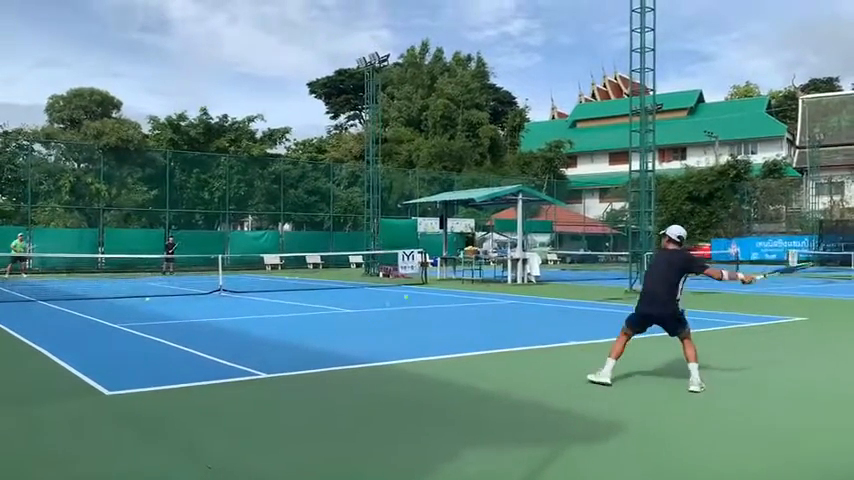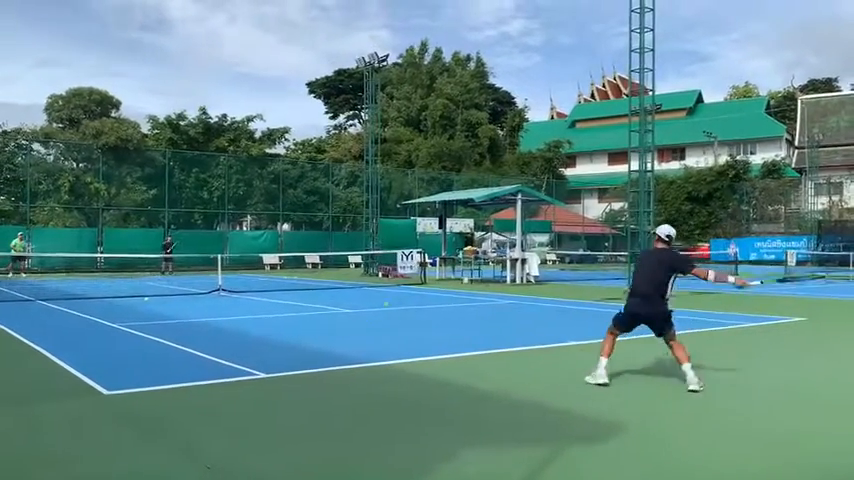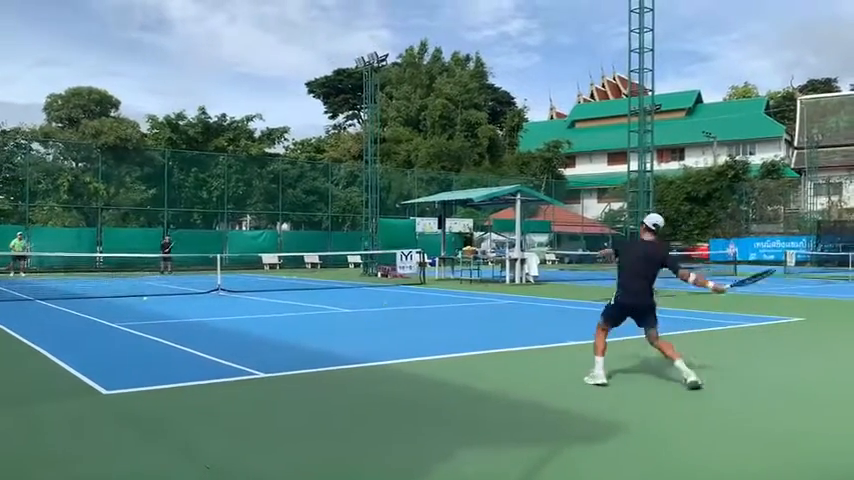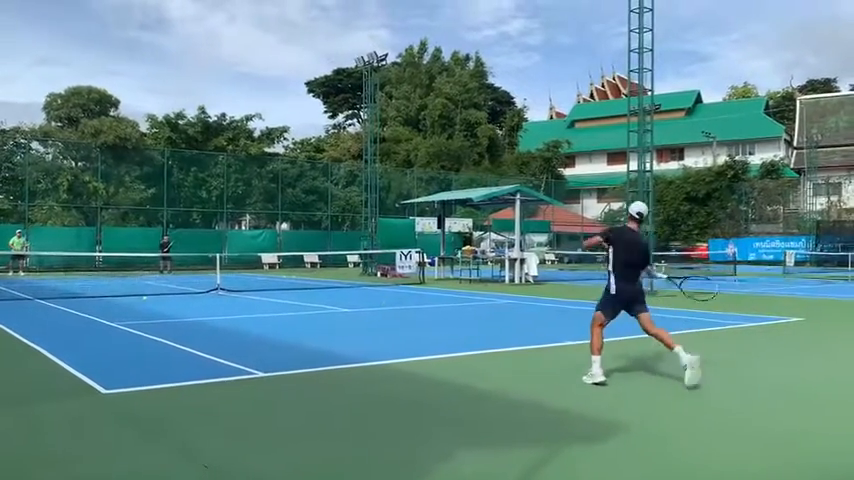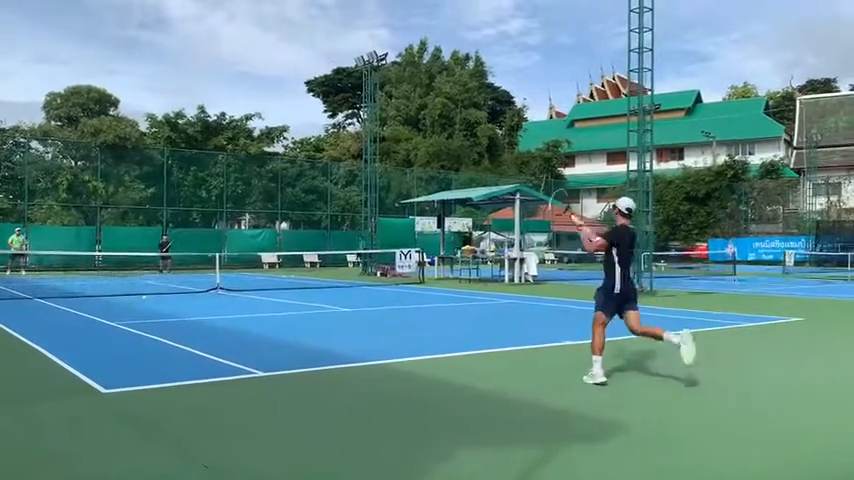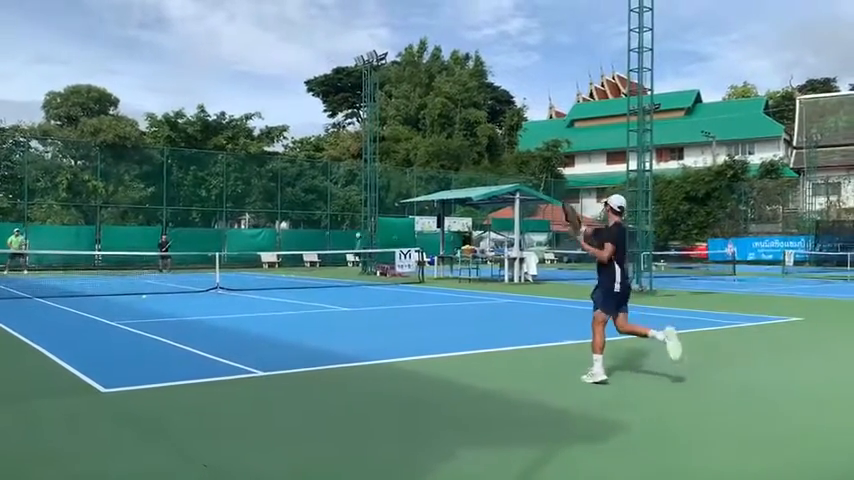
dt=0.1s
person 1, frame 1
left shoulder: (657, 256)
right shoulder: (685, 258)
right elbow: (715, 274)
right wrist: (740, 276)
left hip: (644, 307)
right hip: (668, 310)
left knee: (624, 335)
right knee: (686, 339)
left ankle: (605, 373)
right ankle: (695, 380)
person 1, frame 2
left shoulder: (644, 255)
right shoulder: (675, 258)
right elbow: (703, 274)
right wrist: (732, 279)
left hip: (633, 307)
right hip: (658, 310)
left knee: (611, 333)
right knee: (673, 342)
left ankle: (600, 374)
right ankle: (692, 379)
person 1, frame 3
left shoulder: (627, 245)
right shoulder: (661, 252)
left elbow: (607, 253)
right elbow: (685, 276)
right wrist: (711, 285)
left hip: (622, 299)
right hip: (645, 302)
left knee: (601, 330)
right knee: (656, 340)
left ankle: (598, 373)
right ankle: (687, 373)
person 1, frame 4
left shoulder: (616, 232)
right shoulder: (643, 243)
left elbow: (587, 243)
right elbow: (646, 269)
left wrist: (599, 236)
right wrist: (658, 274)
left hip: (616, 289)
right hip: (635, 291)
left knee: (597, 325)
right knee: (650, 328)
left ankle: (596, 373)
right ankle: (685, 357)
person 1, frame 5
left shoulder: (617, 232)
right shoulder: (629, 233)
left elbow: (591, 248)
left wrist: (583, 231)
left hip: (614, 286)
right hip: (627, 287)
left knee: (598, 325)
right knee: (636, 327)
left ankle: (597, 372)
right ankle: (677, 339)
person 1, frame 6
left shoulder: (616, 230)
right shoulder: (608, 230)
left elbow: (603, 257)
left wrist: (584, 246)
right wrist: (584, 233)
left hip: (613, 283)
right hip: (614, 284)
left knee: (598, 323)
right knee: (622, 326)
left ankle: (598, 371)
right ankle: (663, 337)
